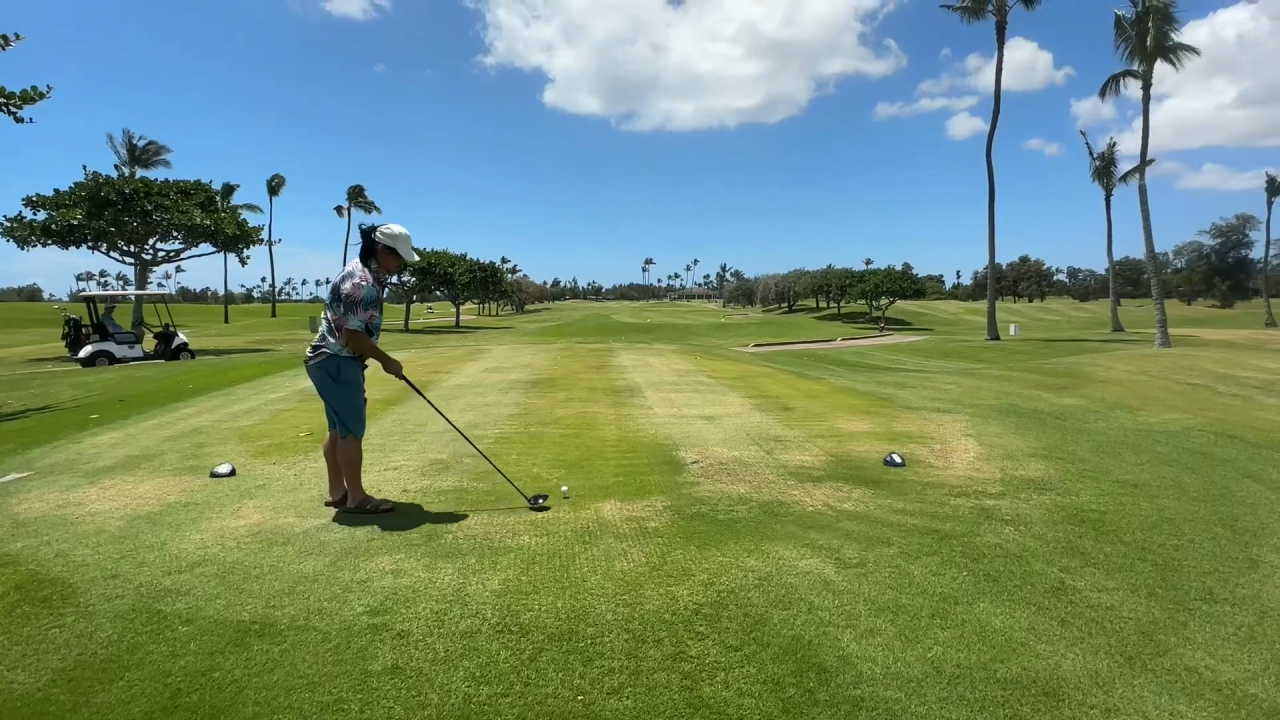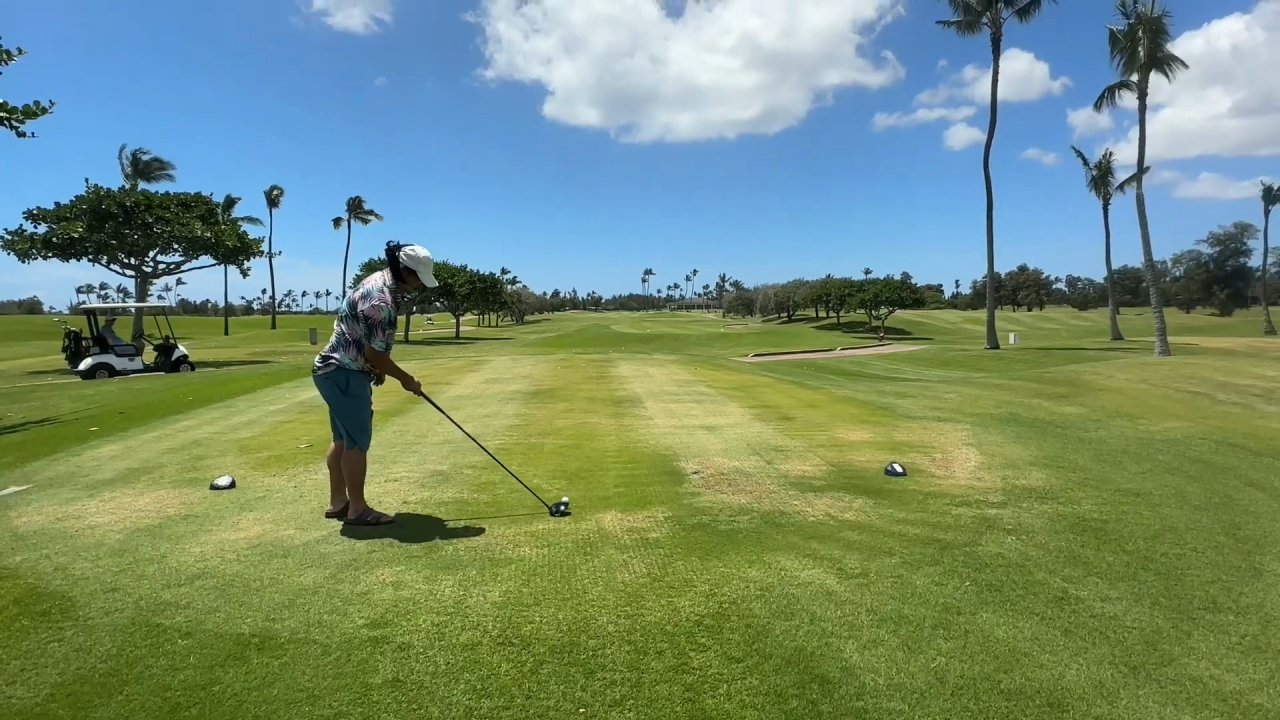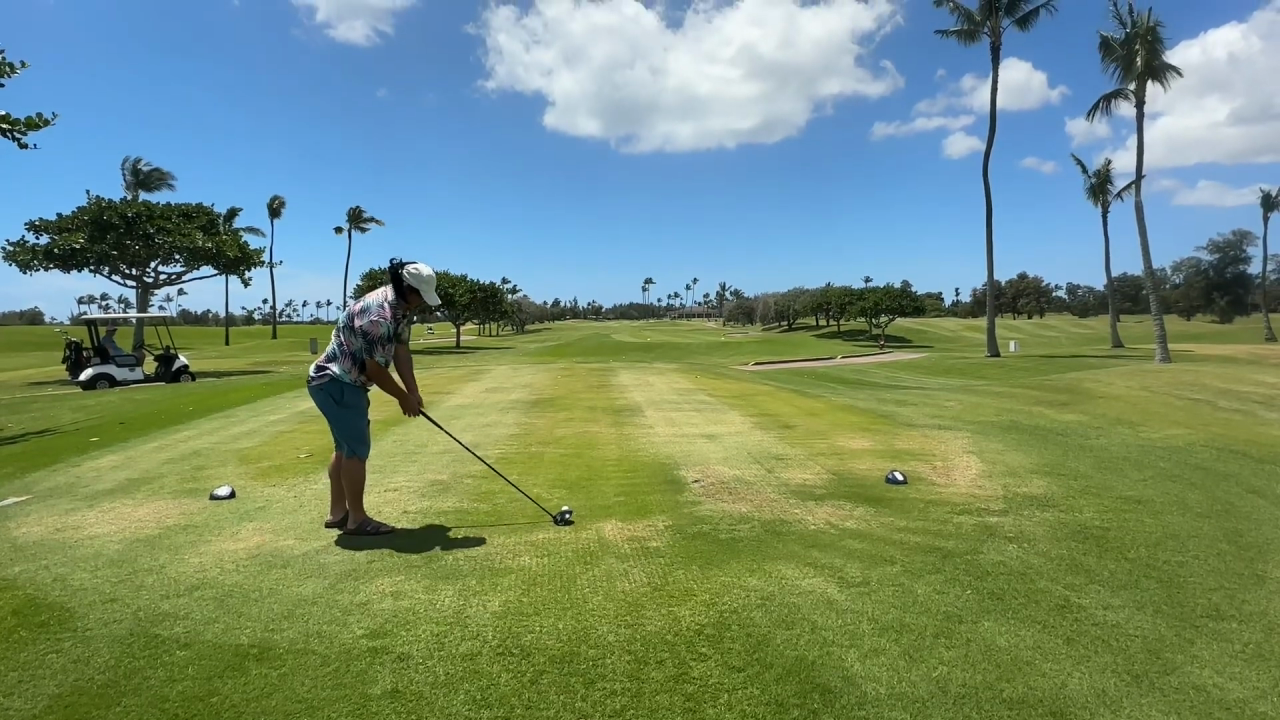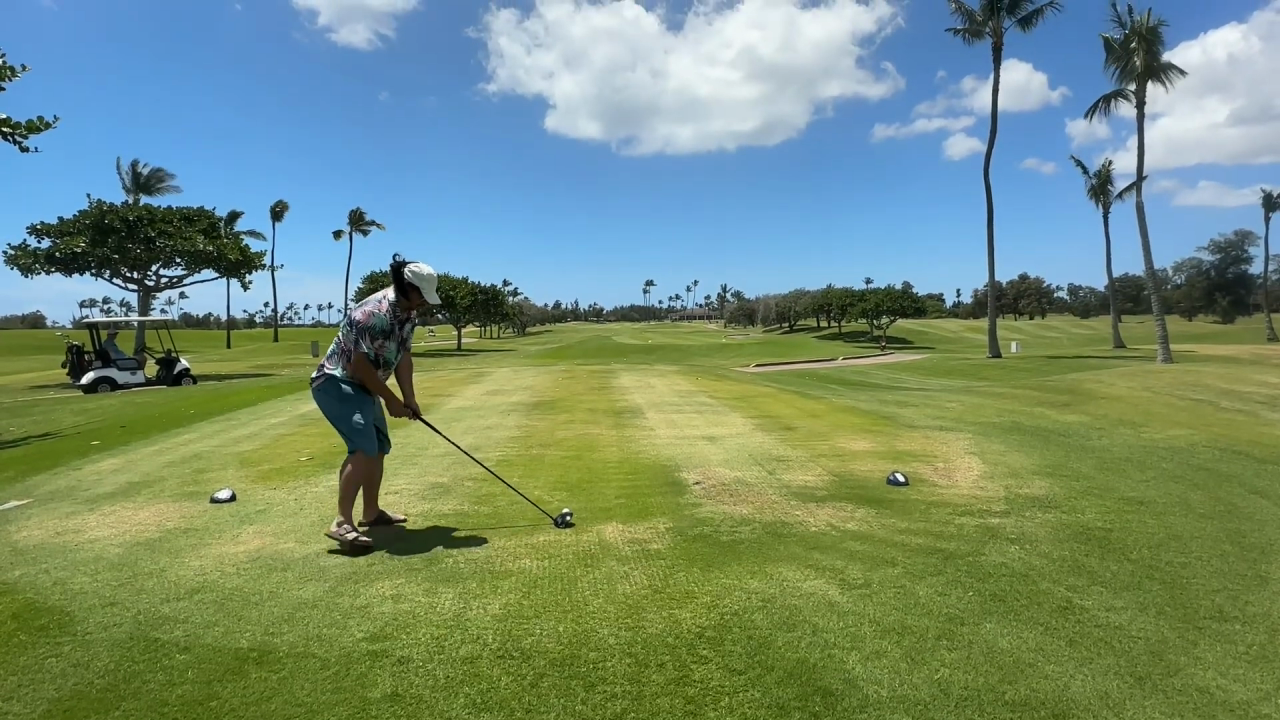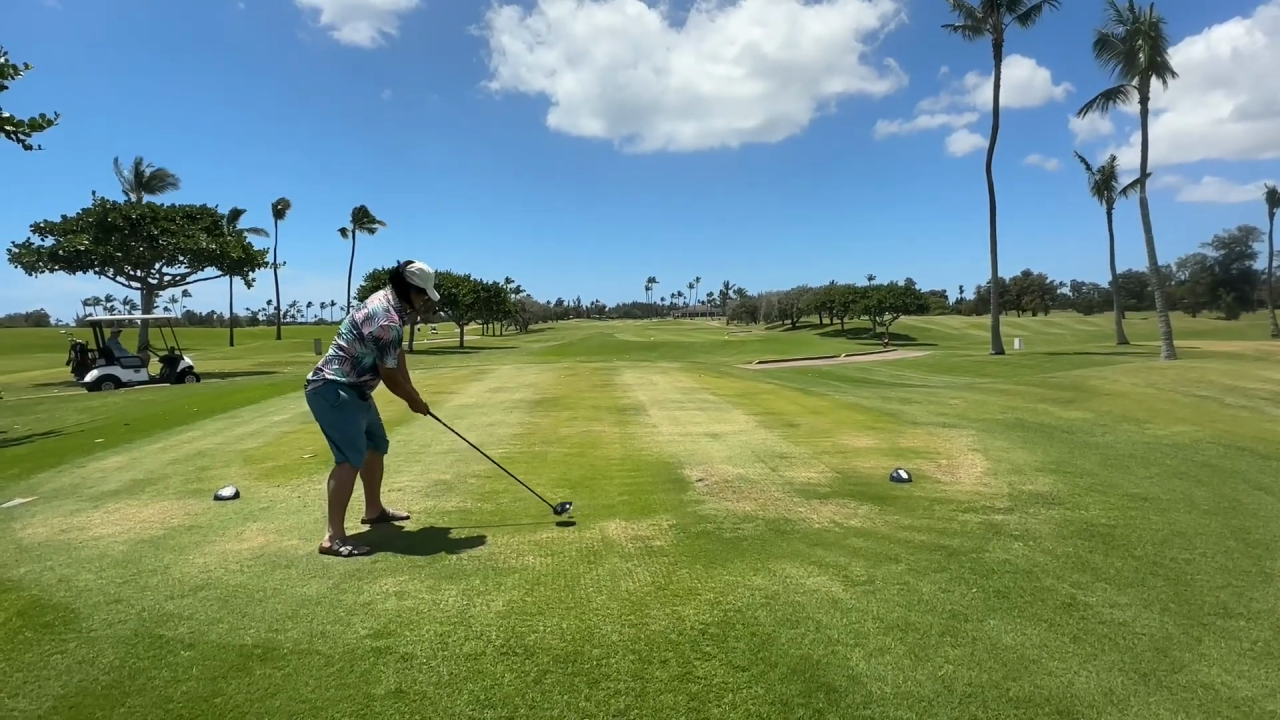
dt=1s
person 1, frame 1
left shoulder: (366, 270)
right shoulder: (362, 283)
right elbow: (352, 333)
left wrist: (376, 358)
right wrist: (386, 361)
left hip: (331, 359)
right hip: (336, 362)
left knee: (338, 428)
right knee: (351, 428)
left ankle: (337, 490)
right ankle: (356, 497)
person 1, frame 2
left shoulder: (380, 281)
right shoulder: (380, 301)
right elbow: (374, 354)
left wrist: (379, 368)
right wrist: (406, 379)
left hip: (336, 369)
right hip: (344, 373)
left knee: (343, 438)
right knee: (357, 440)
left ankle: (338, 502)
right ankle: (357, 508)
person 1, frame 3
left shoulder: (399, 308)
right shoulder: (378, 317)
left elbow: (401, 351)
right elbow: (376, 370)
left wrist: (413, 392)
right wrist: (403, 398)
left hip: (342, 382)
right hip: (335, 383)
left knee: (345, 447)
right knee: (357, 448)
left ankle: (338, 512)
right ankle: (356, 519)
person 1, frame 4
left shoulder: (407, 313)
right shoulder: (375, 313)
left elbow: (402, 357)
right elbow: (360, 363)
left wrist: (408, 399)
right wrist: (391, 400)
left hip: (360, 387)
right hip: (336, 385)
left knee: (378, 446)
right knee: (363, 448)
left ankle: (371, 511)
right ankle: (342, 522)
person 1, frame 5
left shoulder: (391, 304)
right shoulder: (386, 320)
left elbow: (396, 354)
right elbow: (388, 373)
left wrist: (412, 390)
right wrist: (413, 400)
left hip: (353, 389)
right hip: (333, 390)
left knee: (376, 445)
right knee: (350, 458)
left ankle: (374, 510)
right ankle: (333, 536)
